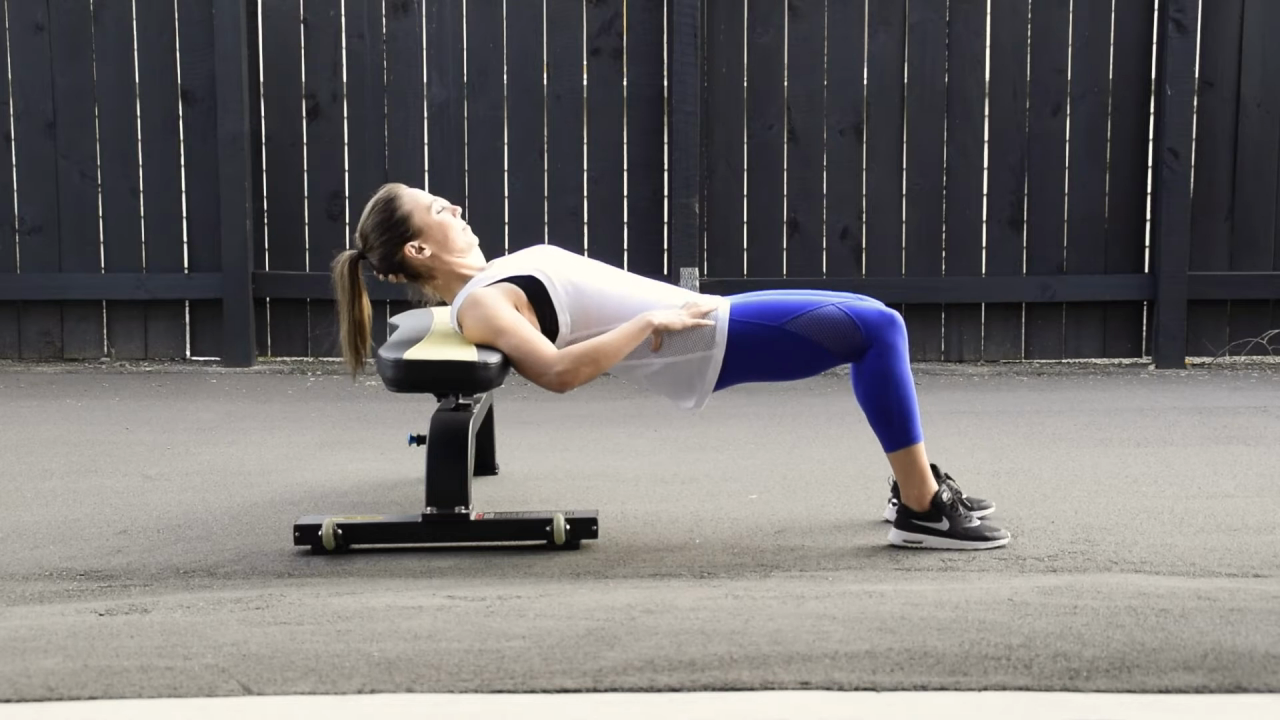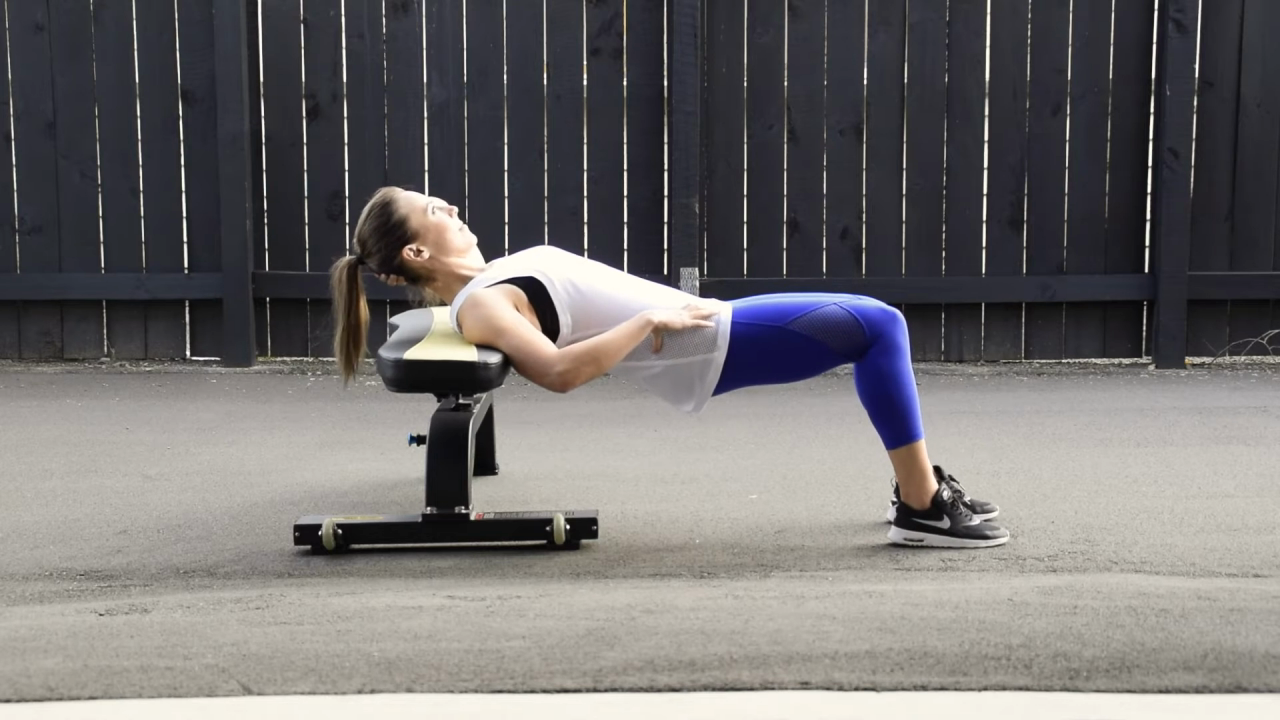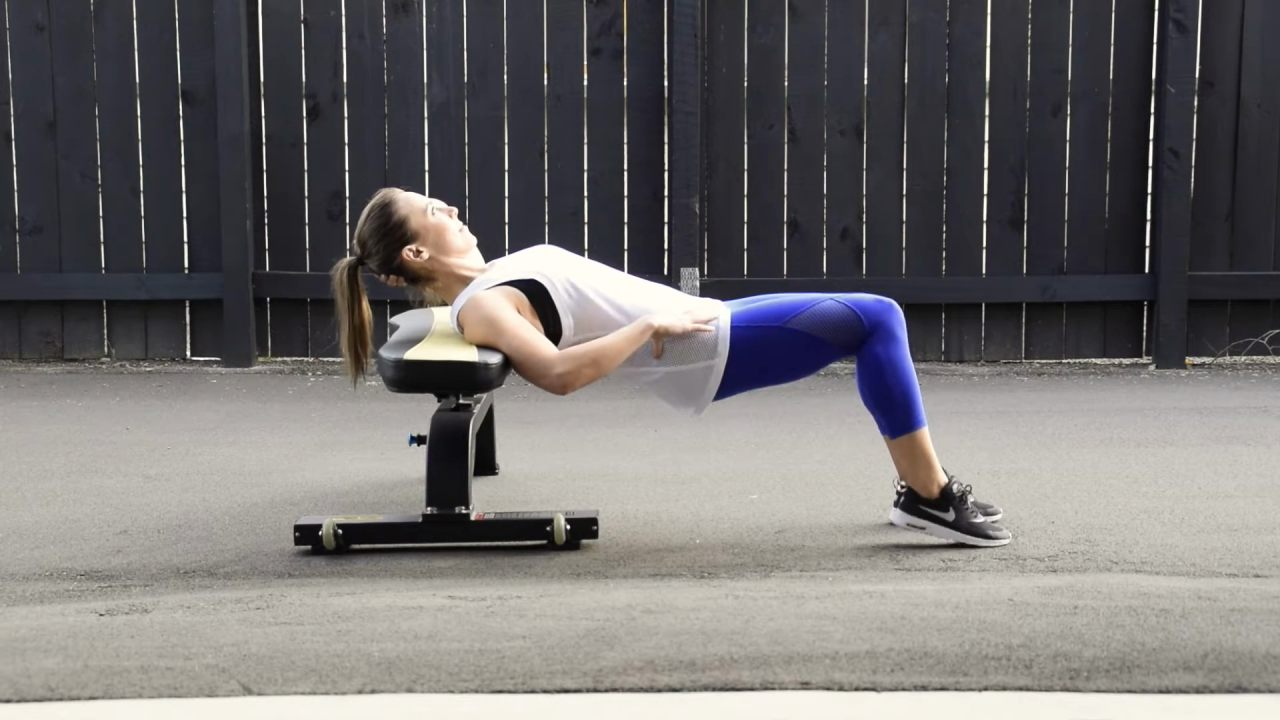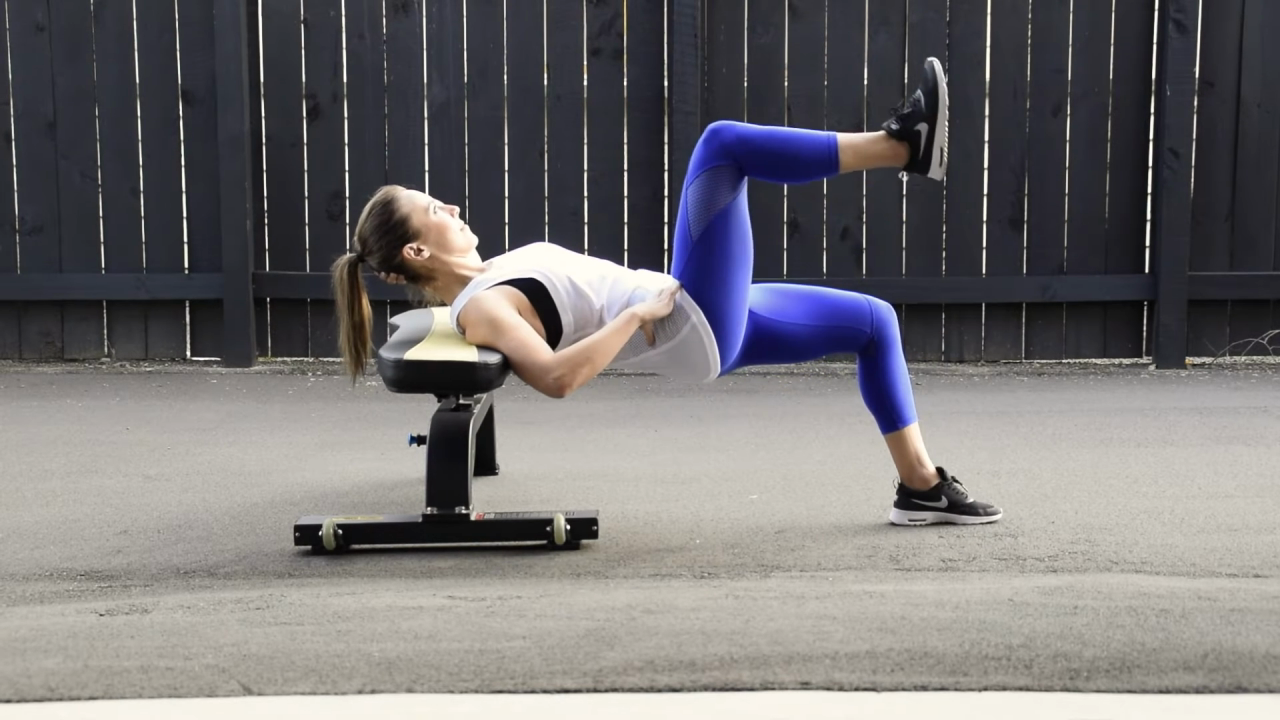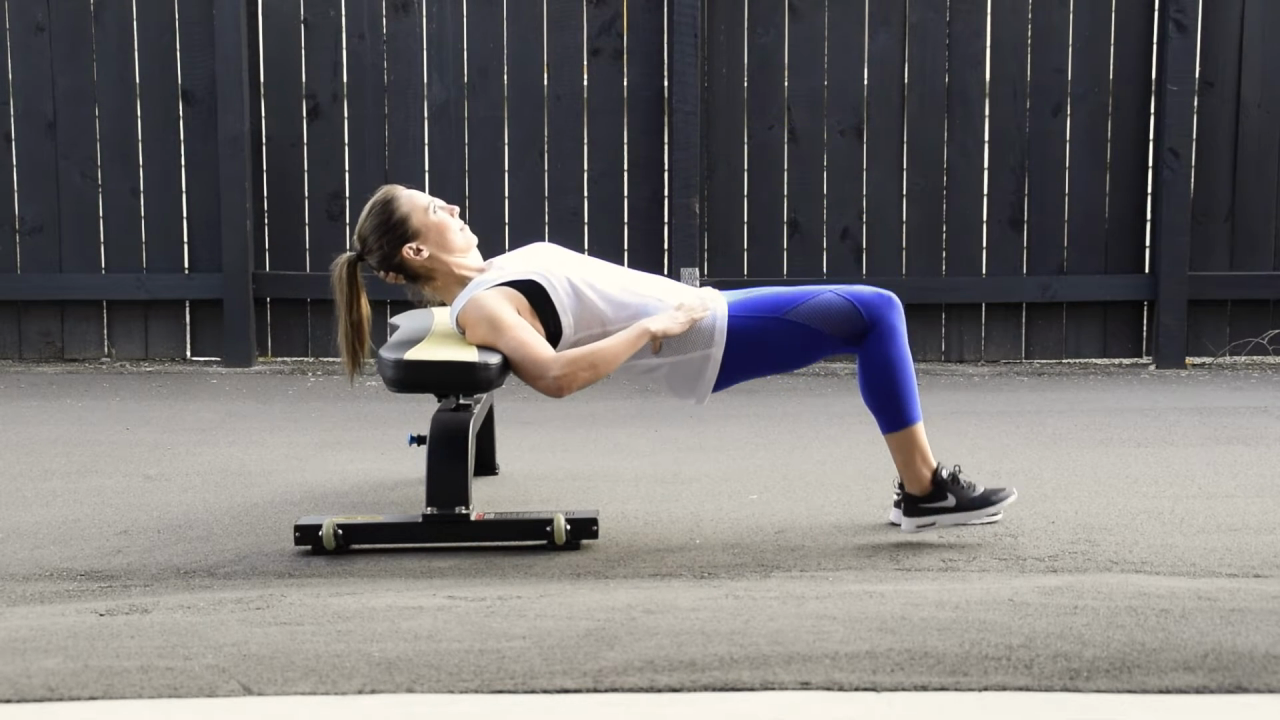
dt=1s
person 1, frame 1
left shoulder: (485, 284)
right shoulder: (477, 305)
right elbow: (559, 371)
left wrist: (665, 310)
right wrist: (652, 321)
left hip: (701, 328)
right hip: (706, 346)
left knee: (875, 321)
right knee: (876, 328)
left ankle: (914, 482)
right ankle: (922, 507)
person 1, frame 2
left shoulder: (484, 283)
right shoulder: (479, 306)
right elbow: (560, 371)
left wrist: (668, 307)
right wrist: (651, 320)
left hip: (706, 328)
right hip: (707, 349)
left knee: (877, 322)
right knee: (878, 327)
left ankle: (918, 483)
right ankle: (922, 506)
person 1, frame 3
left shoulder: (487, 282)
right shoulder: (480, 306)
right elbow: (560, 373)
left wrist: (672, 310)
right wrist: (652, 324)
left hip: (702, 330)
right hip: (701, 357)
left knee: (872, 318)
right knee: (875, 318)
left ankle: (919, 482)
right ankle: (930, 494)
person 1, frame 4
left shoulder: (487, 282)
right shoulder: (480, 308)
right elbow: (557, 377)
right wrist: (640, 310)
left hip: (708, 326)
right hip: (693, 327)
left knee: (873, 322)
right knee: (720, 142)
left ankle: (922, 487)
right ankle: (905, 146)
person 1, frame 5
left shoulder: (486, 281)
right shoulder: (479, 308)
right elbow: (557, 375)
right wrist: (654, 327)
left hip: (702, 316)
right hip: (700, 345)
left knee: (873, 316)
right knee: (875, 311)
left ankle: (918, 486)
right ankle: (924, 488)
